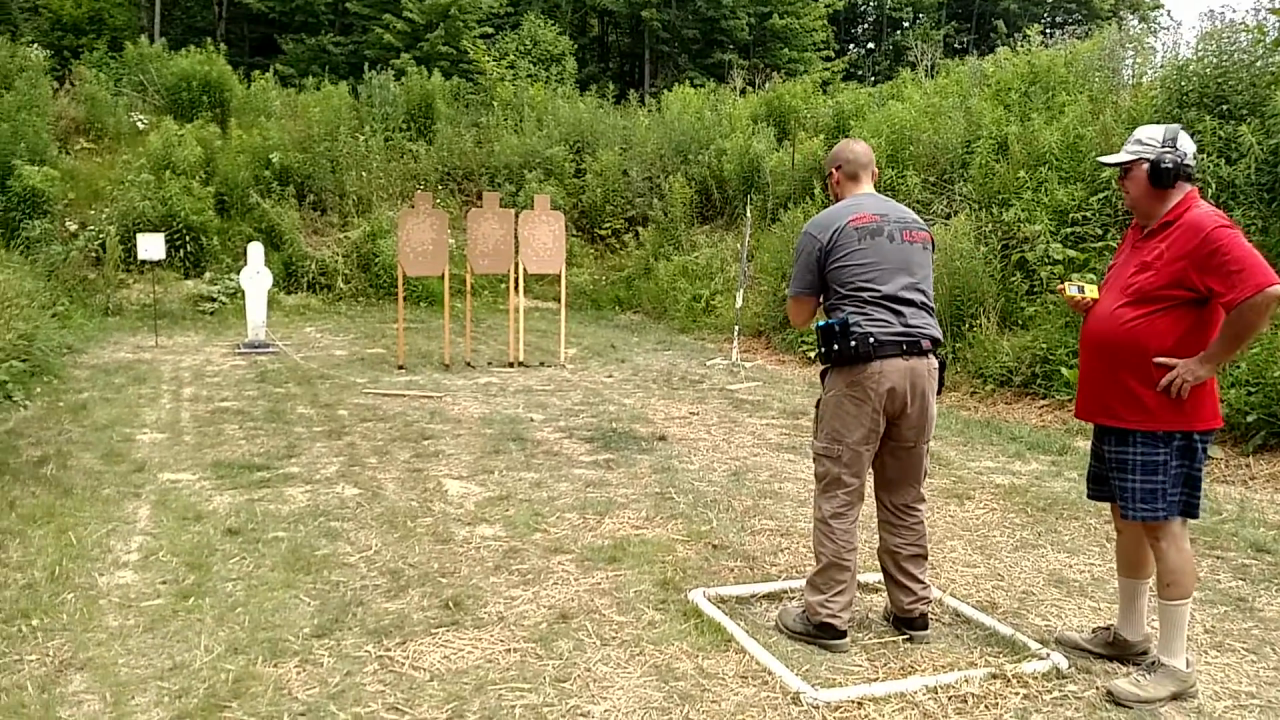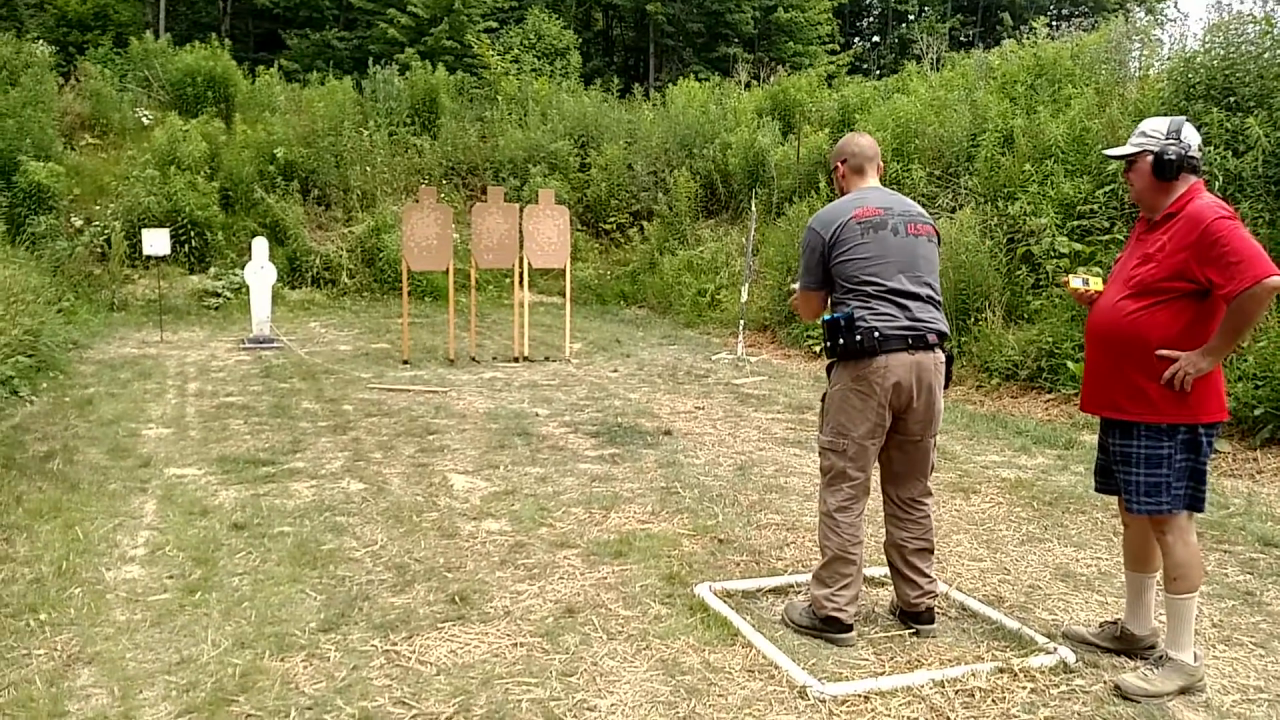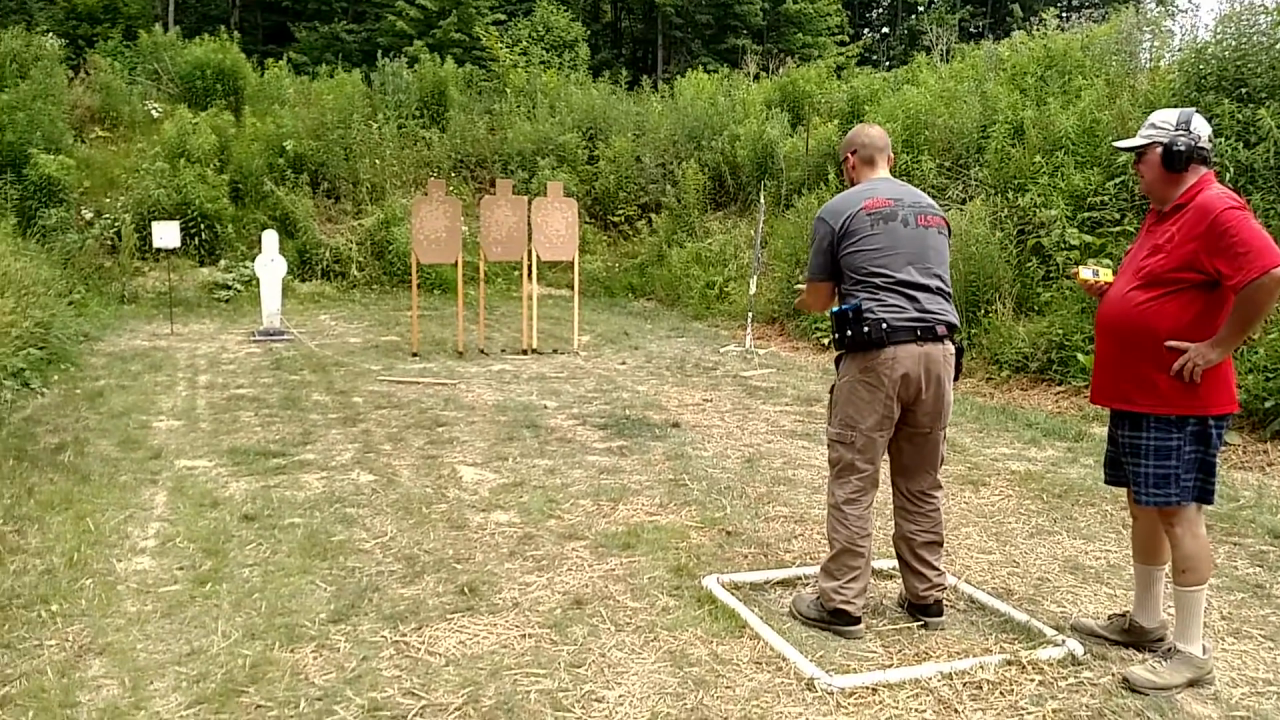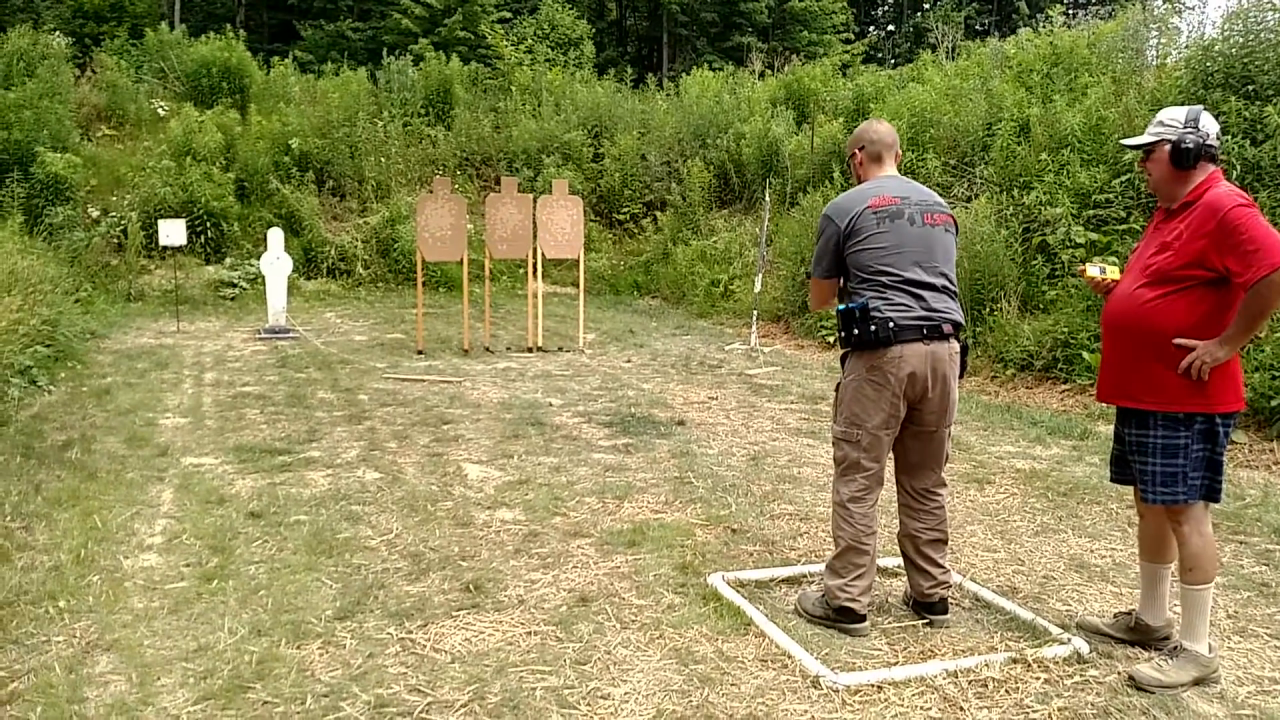
dt=0.2s
person 1, frame 1
left shoulder: (1204, 229)
right shoulder: (1141, 229)
left wrist: (1206, 362)
right wrist: (1091, 306)
left hip: (1164, 414)
right hip: (1119, 408)
left knee: (1162, 526)
right knee: (1127, 518)
left ankle: (1174, 664)
right ankle: (1128, 634)
person 1, frame 2
left shoulder: (1206, 220)
right shoulder: (1150, 221)
left wrist: (1209, 355)
right wrist: (1097, 299)
left hip: (1168, 407)
right hip: (1126, 402)
left knee: (1169, 519)
right knee: (1134, 513)
left ankle: (1181, 658)
right ankle: (1135, 628)
person 1, frame 3
left shoulder: (1215, 210)
right shoulder: (1162, 212)
left wrist: (1218, 347)
right wrist: (1108, 291)
left hip: (1178, 399)
right hip: (1136, 393)
left knee: (1178, 512)
right knee: (1144, 506)
left ankle: (1189, 651)
right ankle: (1145, 621)
person 1, frame 4
left shoulder: (1224, 209)
right shoulder: (1170, 211)
left wrist: (1226, 345)
right wrist: (1114, 289)
left hip: (1186, 398)
right hip: (1143, 392)
left knee: (1184, 511)
right knee: (1150, 503)
left ankle: (1195, 649)
right ankle: (1150, 619)
person 2, frame 1
left shoulder: (824, 226)
right shoulder: (917, 225)
left elbow: (799, 316)
left wrist: (824, 297)
left hip: (862, 370)
right hip: (921, 365)
left knee: (839, 496)
right knee: (905, 496)
left ankle: (827, 617)
right ankle: (912, 609)
person 2, frame 2
left shoulder: (828, 220)
right shoulder: (922, 217)
left elbow: (809, 310)
left wrist: (803, 295)
left hip: (868, 363)
right hip: (927, 360)
left knee: (844, 490)
right knee: (911, 490)
left ankle: (833, 610)
right ankle: (918, 603)
person 2, frame 3
left shoulder: (838, 211)
right shoulder: (932, 208)
left elbow: (819, 300)
left wrist: (808, 298)
left hip: (877, 355)
right hip: (937, 351)
left knee: (853, 483)
right knee: (921, 482)
left ankle: (841, 603)
right ankle: (926, 596)
person 2, frame 4
left shoulder: (844, 208)
right shoulder: (940, 206)
left elbow: (820, 298)
left wrist: (829, 296)
left hip: (882, 354)
right hip: (942, 350)
left knee: (858, 482)
right knee: (926, 481)
left ankle: (846, 601)
right ankle: (931, 594)
